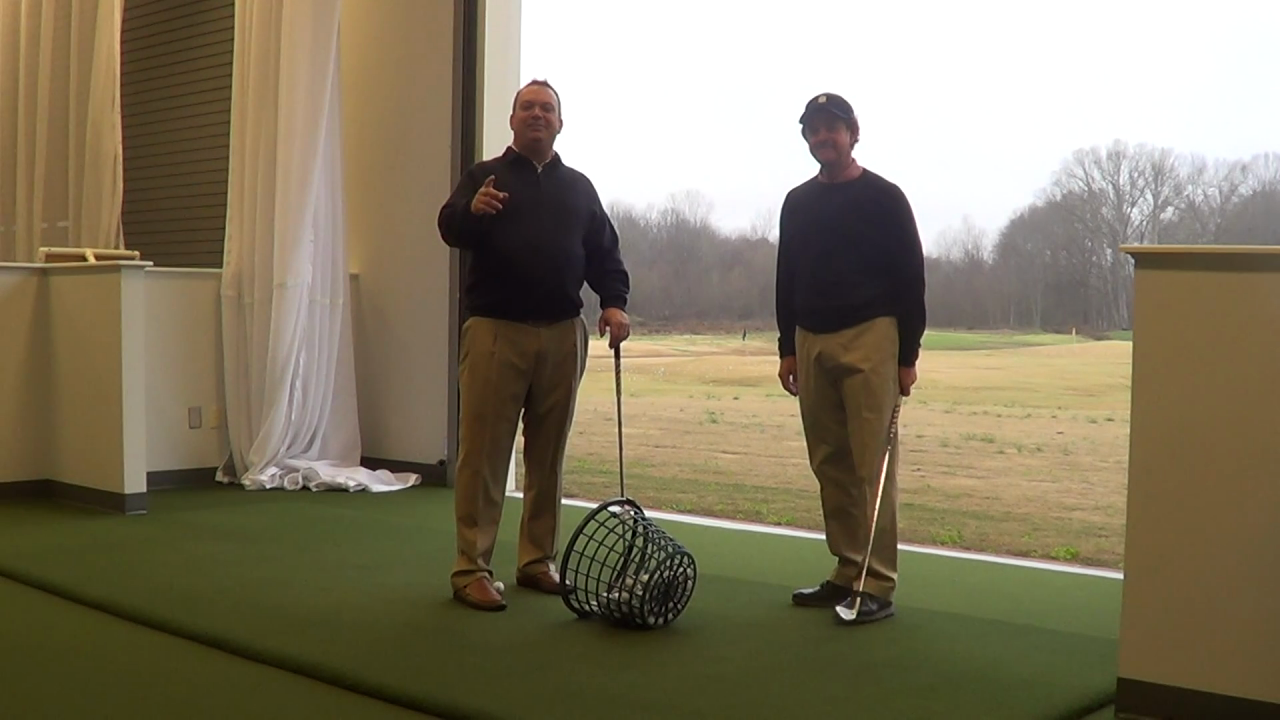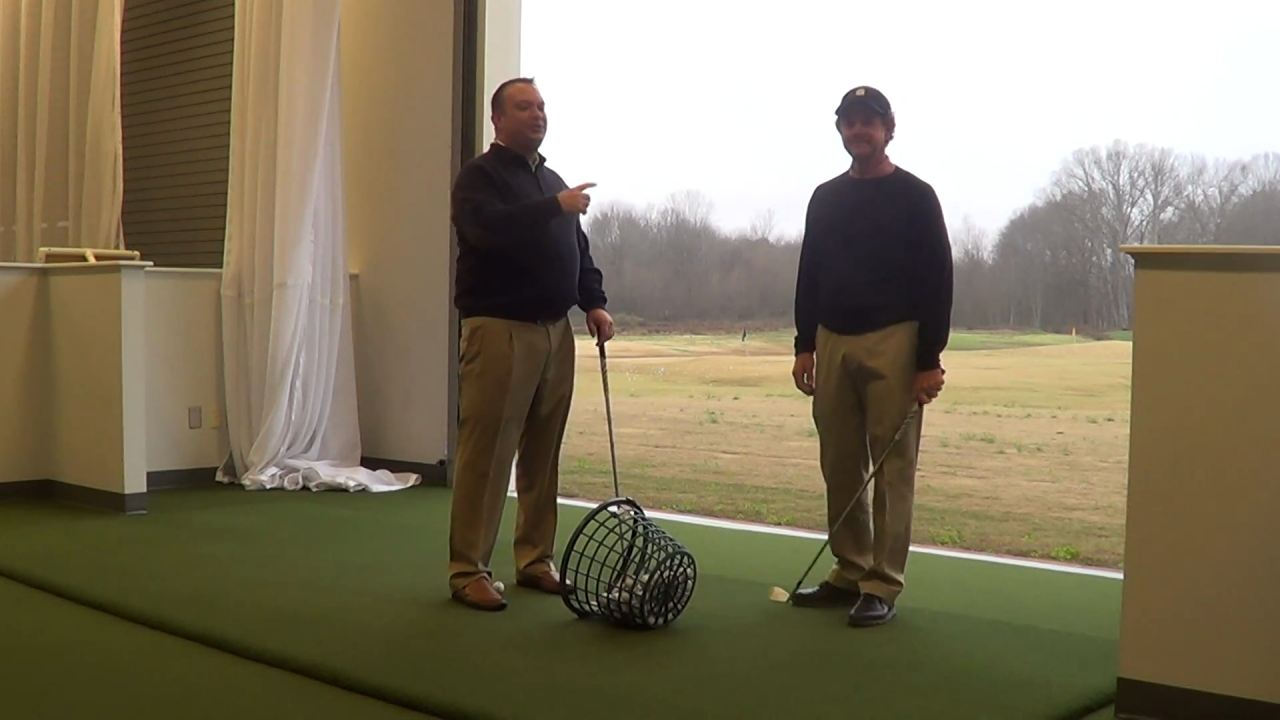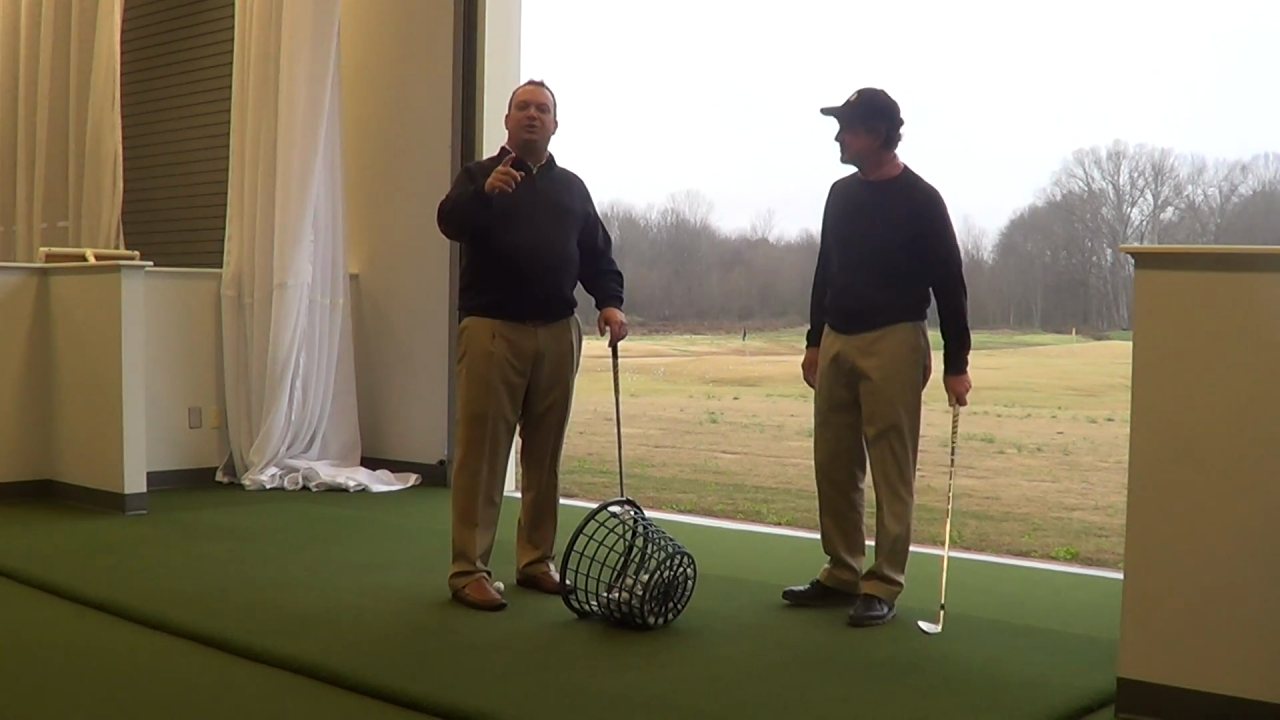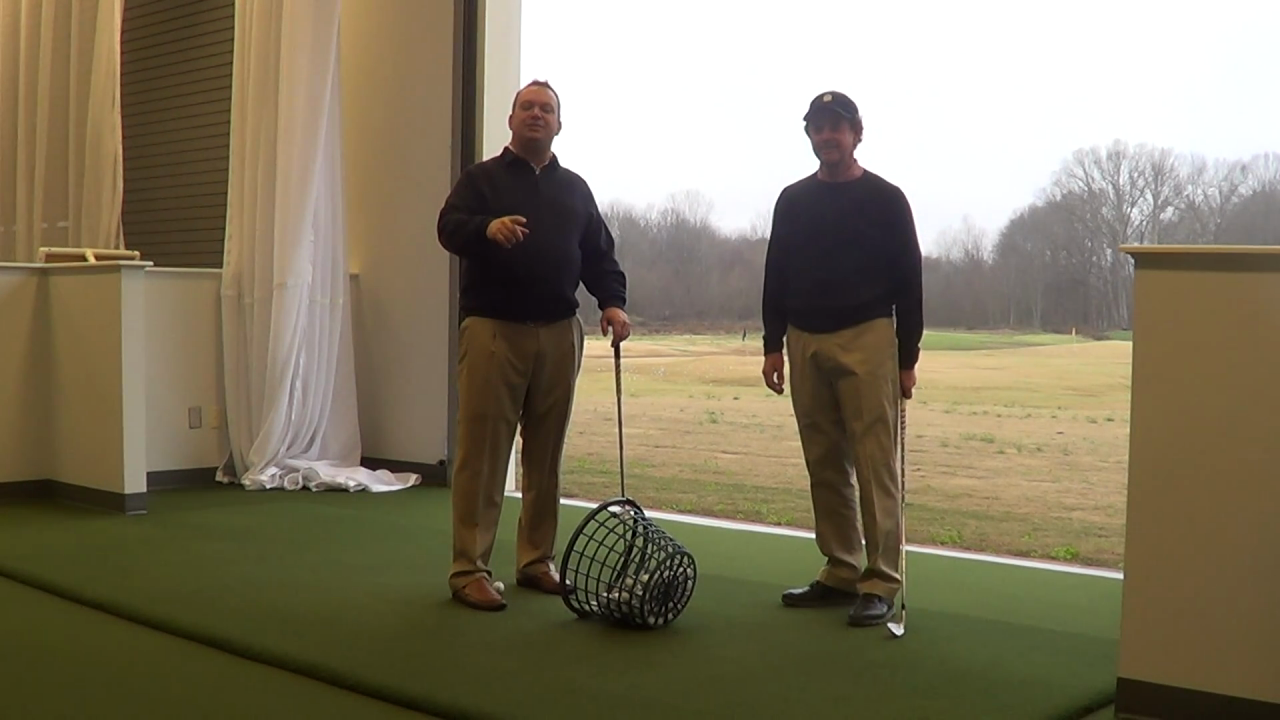
dt=1s
person 1, frame 1
left shoulder: (884, 197)
right shoulder: (797, 202)
left elbow: (910, 278)
right elbow: (787, 279)
left wrist: (908, 354)
right wrist: (787, 346)
left hip: (869, 340)
right hip: (813, 343)
left knee: (872, 463)
right knee: (830, 464)
left ankle: (876, 583)
right ankle: (847, 571)
person 1, frame 2
left shoulder: (915, 197)
right shoulder: (825, 197)
left elbow: (937, 282)
right elbow: (809, 276)
left wrist: (929, 359)
right wrist: (805, 344)
left hip: (894, 343)
right hip: (834, 344)
left knee: (892, 468)
right knee: (839, 467)
left ankle: (882, 584)
right ankle: (849, 572)
person 1, frame 3
left shoulder: (920, 200)
right shoulder: (840, 194)
left elbow: (949, 284)
left wrist: (955, 363)
right wrist: (815, 339)
left hip: (893, 344)
right hip: (837, 343)
left knee: (891, 469)
right knee: (833, 465)
left ankle: (882, 584)
right ankle: (842, 573)
person 1, frame 4
left shoulder: (885, 199)
right shoulder: (793, 200)
left elbow: (908, 282)
right elbow: (776, 277)
left wrist: (907, 358)
right wrist: (773, 344)
left hip: (866, 341)
right hip: (807, 344)
left knee: (874, 463)
right knee: (824, 465)
left ankle: (880, 581)
right ankle: (840, 572)
person 2, frame 1
left shoulder: (578, 186)
right shoulder: (483, 176)
left elbow: (605, 250)
right elbow: (451, 228)
left wrist: (614, 301)
right wrist: (472, 210)
left hip: (563, 334)
right hip: (495, 331)
left knee: (548, 454)
right knee: (483, 452)
left ankle: (538, 560)
right ankle: (471, 569)
person 2, frame 2
left shoulder: (553, 180)
right shoulder: (479, 174)
left elbow: (577, 249)
right elbow: (485, 232)
left wrist: (594, 302)
right wrist: (551, 208)
left hip: (555, 331)
right hip: (497, 330)
left knee: (543, 452)
right knee: (486, 452)
left ankle: (535, 559)
right ankle: (468, 569)
person 2, frame 3
left shoulder: (572, 187)
right shoulder: (479, 175)
left elbow: (597, 252)
right elbow: (451, 220)
left wrist: (610, 301)
right wrist: (489, 190)
left hip: (558, 332)
right hip: (491, 329)
left knee: (545, 452)
right knee: (482, 450)
left ankle: (537, 559)
right ankle: (468, 569)
person 2, frame 4
left shoulder: (575, 188)
right shoulder: (482, 177)
left elbow: (600, 253)
right elbow: (449, 229)
left wrist: (612, 301)
right wrist: (486, 227)
left hip: (559, 334)
right hip: (492, 331)
left knee: (546, 453)
right knee: (482, 452)
left ankle: (537, 560)
right ankle: (469, 570)
